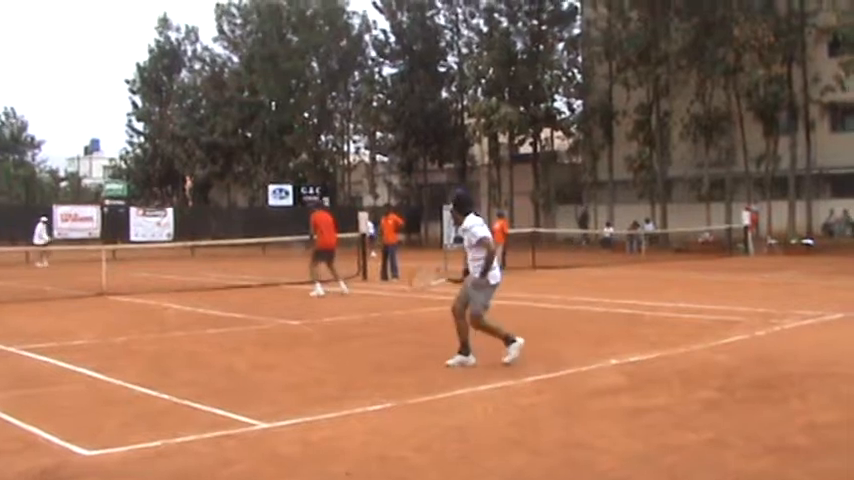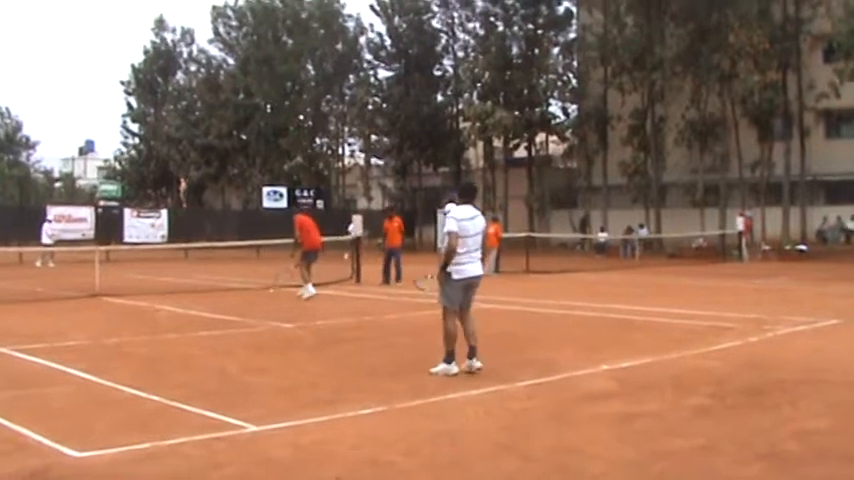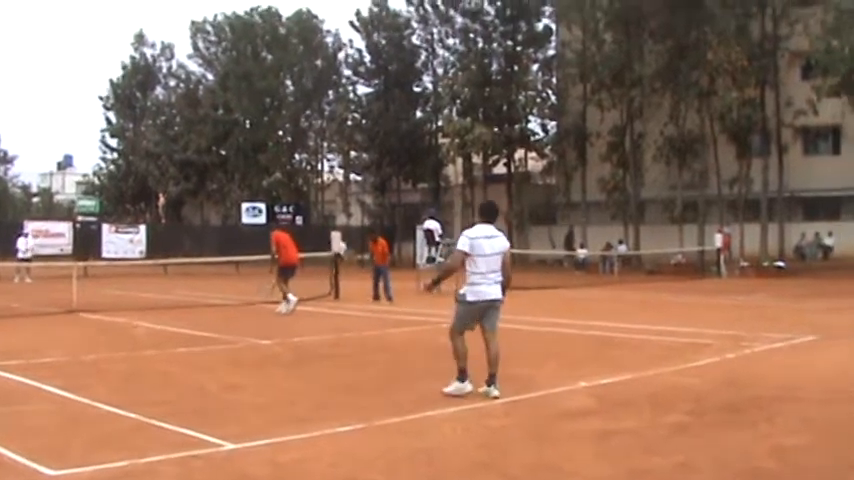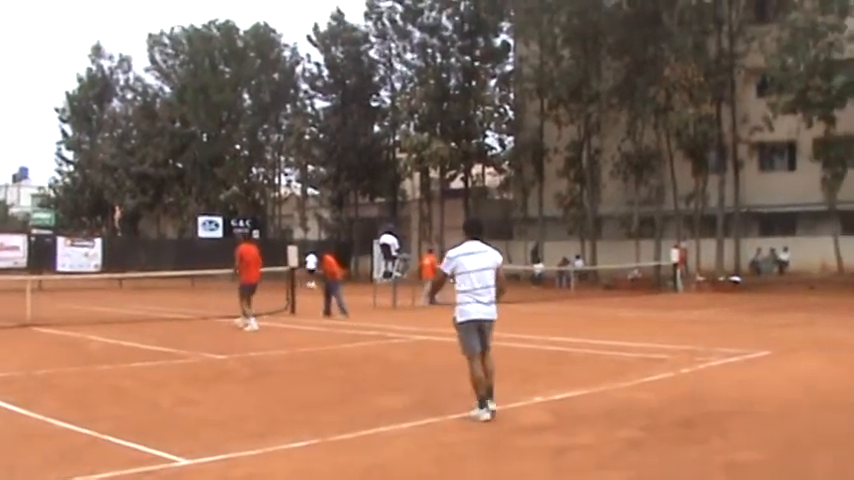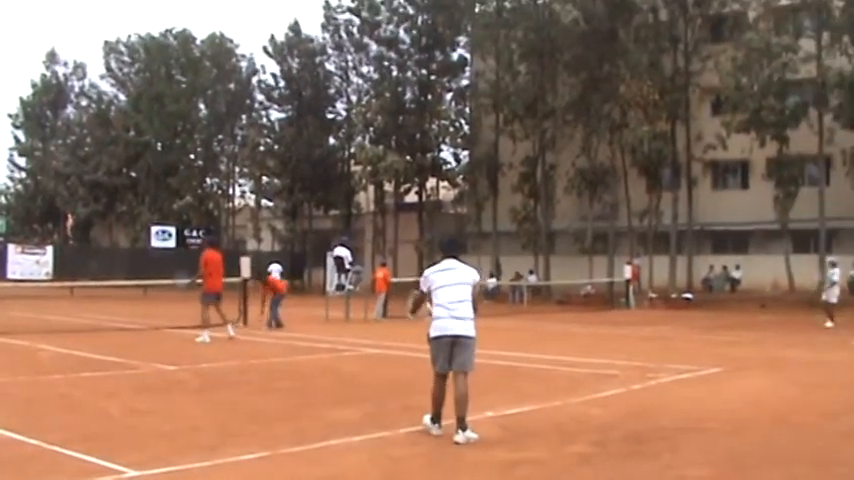
dt=0.5s
person 1, frame 1
left shoulder: (473, 226)
right shoulder: (470, 225)
left elbow: (492, 250)
left wrist: (483, 278)
right wrist: (466, 273)
left hip: (485, 279)
right hip: (476, 277)
left knee: (476, 319)
right knee: (457, 310)
left ankle: (511, 341)
right ankle: (464, 354)
person 1, frame 2
left shoulder: (453, 216)
right shoulder: (480, 217)
left elbow: (452, 247)
right elbow: (483, 248)
left wrist: (442, 269)
left hip: (457, 273)
right hip: (475, 272)
left knee: (449, 315)
right knee: (465, 314)
left ankle: (449, 362)
right ankle: (472, 358)
person 1, frame 3
left shoulder: (469, 235)
right shoulder: (502, 239)
left elbow: (454, 265)
right elbow: (507, 273)
left wrist: (434, 283)
right wrist: (503, 293)
left hip: (473, 295)
right hip: (494, 295)
left knee: (455, 333)
right knee: (491, 338)
left ankle: (462, 381)
right ankle: (491, 385)
person 1, frame 4
left shoulder: (454, 255)
right shoulder: (494, 254)
left elbow: (438, 282)
right elbow: (501, 288)
left wrist: (432, 293)
left hip: (466, 313)
right hip: (488, 312)
left knee: (474, 359)
right knee: (485, 355)
left ankle: (482, 407)
right ankle: (489, 401)
person 1, frame 5
left shoulder: (430, 273)
right shoulder: (471, 273)
left elbow: (419, 301)
left wrist: (412, 312)
left hip: (440, 329)
right hip: (465, 330)
left knee: (440, 377)
right knee: (461, 378)
left ankle: (435, 422)
right ankle: (461, 429)
